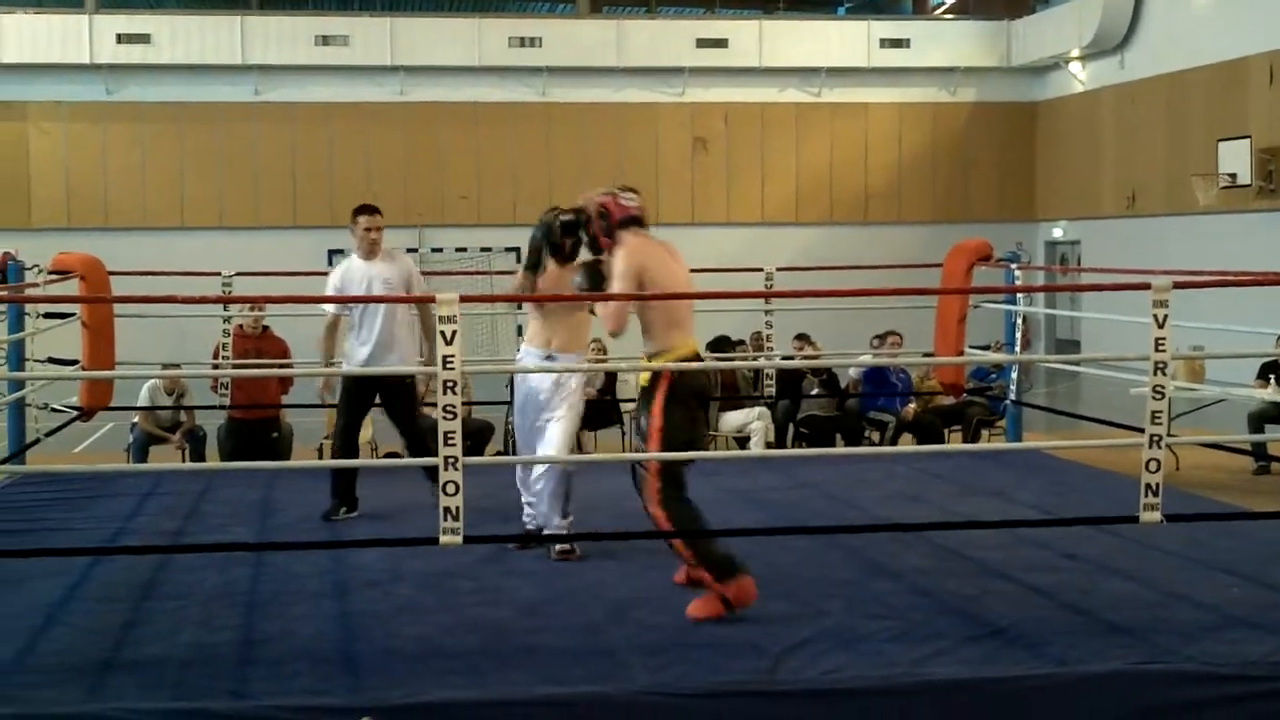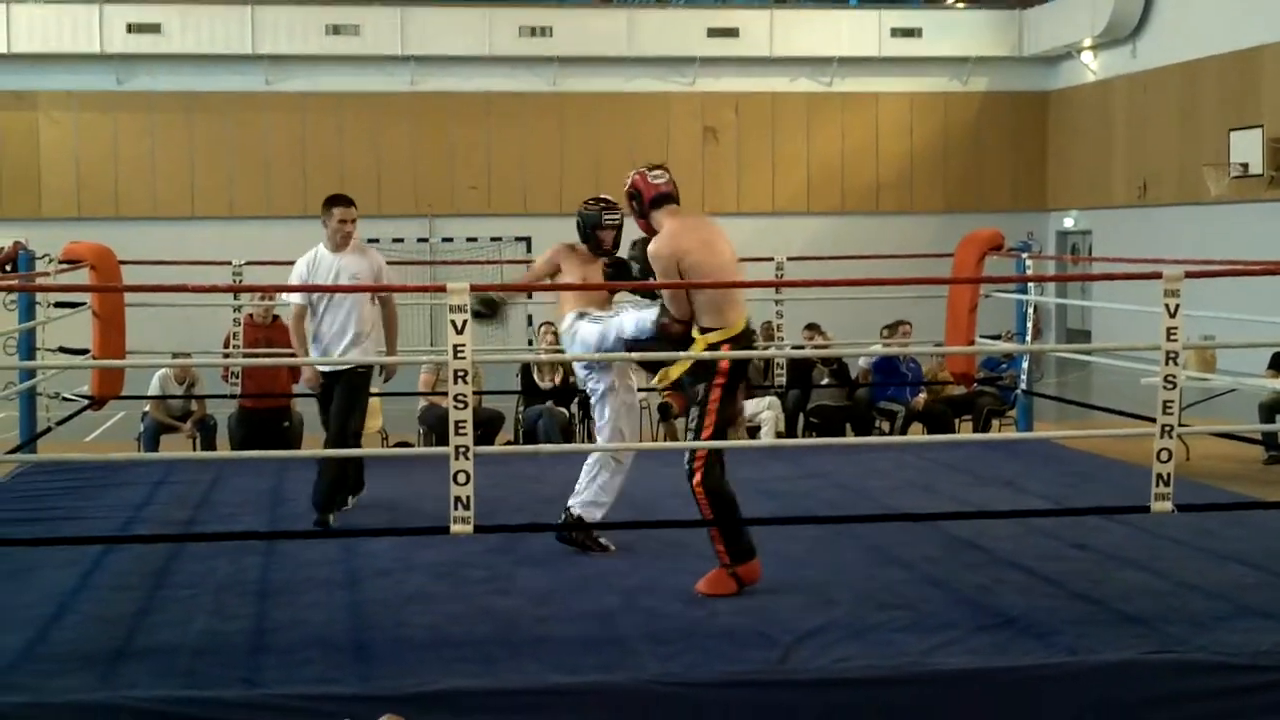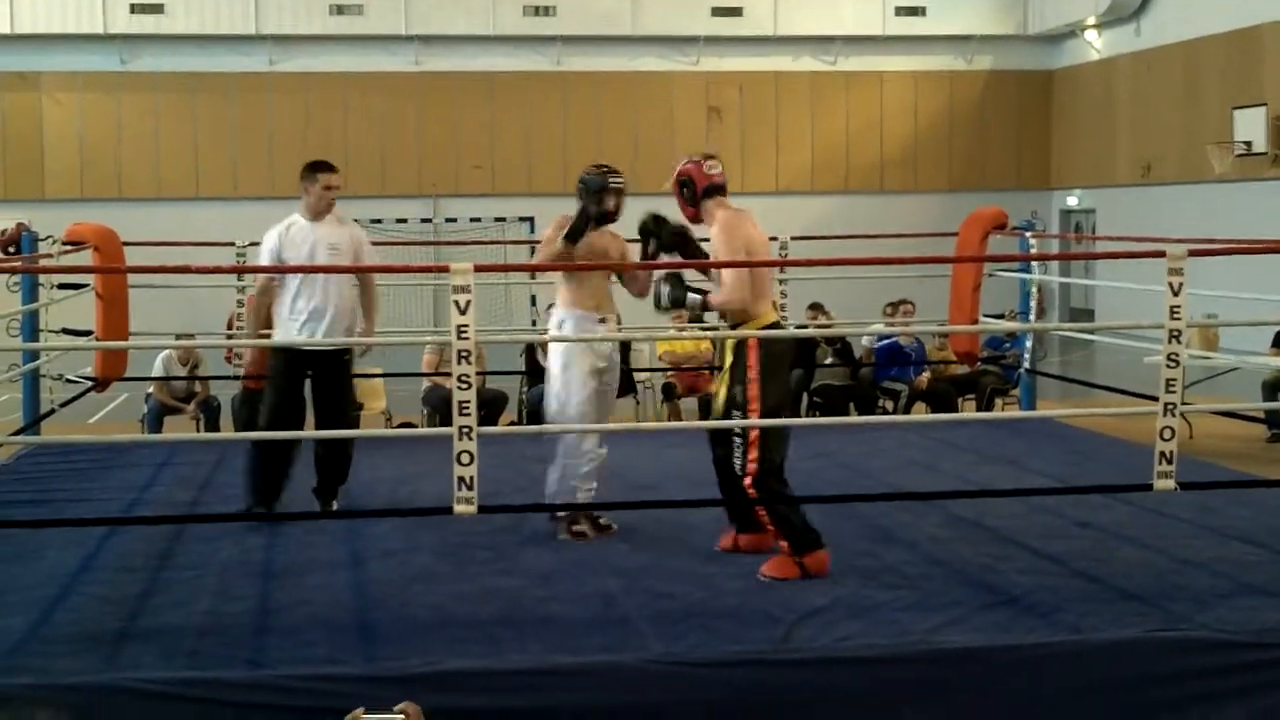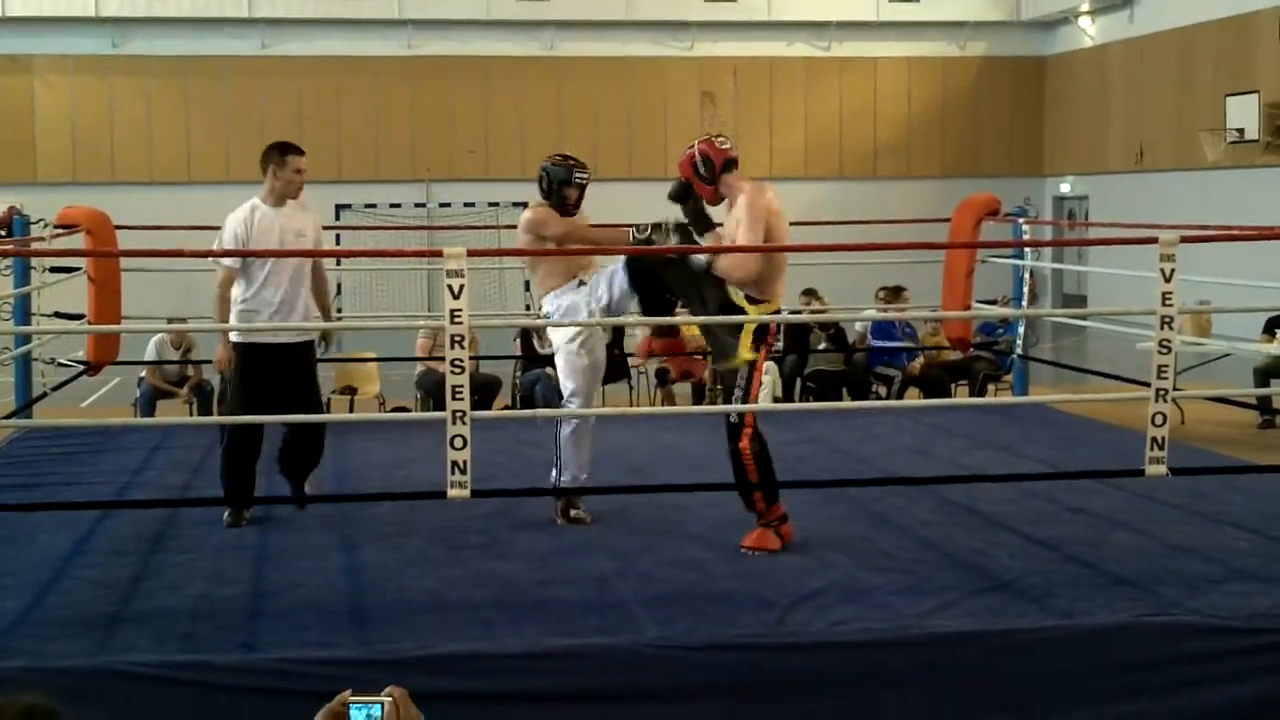
dt=0.4s
person 1, frame 1
left shoulder: (627, 256)
right shoulder: (667, 251)
left elbow: (613, 325)
left wrist: (592, 292)
left hip: (670, 378)
right hip: (691, 369)
left knee: (659, 488)
right knee: (661, 477)
left ankle: (729, 581)
right ankle: (701, 560)
person 1, frame 2
left shoulder: (663, 244)
right shoulder: (701, 222)
left elbow: (680, 313)
left wrist: (656, 281)
left hip: (723, 351)
right hip: (734, 336)
left knee: (702, 466)
left ankle: (739, 563)
person 1, frame 3
left shoulder: (722, 229)
right shoulder: (735, 220)
left elbow: (736, 300)
left wrist: (686, 296)
right wrist: (685, 247)
left hip: (756, 350)
right hip: (749, 344)
left knee: (754, 463)
right knee: (724, 442)
left ankle: (806, 553)
right ankle: (750, 529)
person 1, frame 4
left shoulder: (753, 201)
right shoulder: (741, 199)
left elbow: (747, 269)
left wrist: (699, 257)
right wrist: (697, 217)
left hip: (753, 318)
right hip: (723, 295)
left knee: (742, 428)
right knee: (646, 263)
left ankle: (774, 522)
person 2, frame 1
right shoulder: (536, 268)
right elbow: (517, 294)
right wrist: (535, 257)
left hip: (570, 369)
right hip: (532, 365)
left knee: (555, 456)
right knee: (528, 456)
left ankle: (557, 531)
right ankle: (536, 523)
person 2, frame 2
left shoulder: (614, 266)
right shoulder: (562, 254)
left elbow: (644, 291)
right elbow: (524, 282)
left wrist: (631, 277)
right wrist: (497, 301)
left hip: (608, 352)
right hip: (584, 332)
left knee: (619, 444)
right knee: (633, 322)
left ankle: (577, 520)
person 2, frame 3
left shoulder: (617, 243)
right shoulder: (566, 226)
left elbow: (639, 290)
right elbow: (539, 261)
right wrist: (574, 230)
left hip: (605, 331)
right hip: (572, 328)
left knee: (598, 427)
right knee: (574, 422)
left ankle: (582, 503)
right ankle: (564, 508)
person 2, frame 4
left shoulder: (571, 216)
right shoulder: (533, 219)
left elbow: (597, 239)
right elbow: (591, 237)
right wrist: (639, 235)
left hip: (595, 292)
right hip: (564, 310)
left knee: (633, 269)
right knee: (576, 403)
right ankle: (567, 490)
person 3, frame 1
left shoulder: (402, 265)
right shoulder: (340, 274)
left elbow: (423, 308)
right elbow: (331, 325)
left wrist: (431, 350)
right wrist: (325, 372)
left hip: (397, 363)
right hip: (356, 366)
left knee: (414, 430)
right knee: (344, 434)
left ankle: (440, 478)
right ankle: (344, 500)
person 3, frame 2
left shoulder: (371, 260)
right shoulder: (307, 264)
left elbow: (387, 307)
right elbow: (297, 318)
left wrist: (392, 353)
right wrist: (305, 363)
left hip: (357, 361)
right hip: (322, 363)
left knee: (341, 434)
right knee: (338, 434)
left ankle: (325, 505)
right ankle: (352, 485)
person 3, frame 3
left shoulder: (350, 233)
right shoulder: (280, 235)
left elbow: (366, 282)
right elbow: (262, 291)
left wrist: (368, 323)
right wrist: (252, 341)
left hip: (336, 344)
right hip: (288, 343)
left knee: (336, 424)
right knee: (274, 420)
left ankle: (328, 491)
right ankle: (264, 494)
person 3, frame 4
left shoulder: (308, 218)
right shoulder: (241, 221)
right elbow: (224, 284)
left wrist: (327, 319)
right wrist: (222, 340)
left hip: (297, 337)
right hip: (249, 340)
left knee: (309, 415)
right knee: (242, 423)
left ankle: (296, 472)
right ankle: (238, 502)
